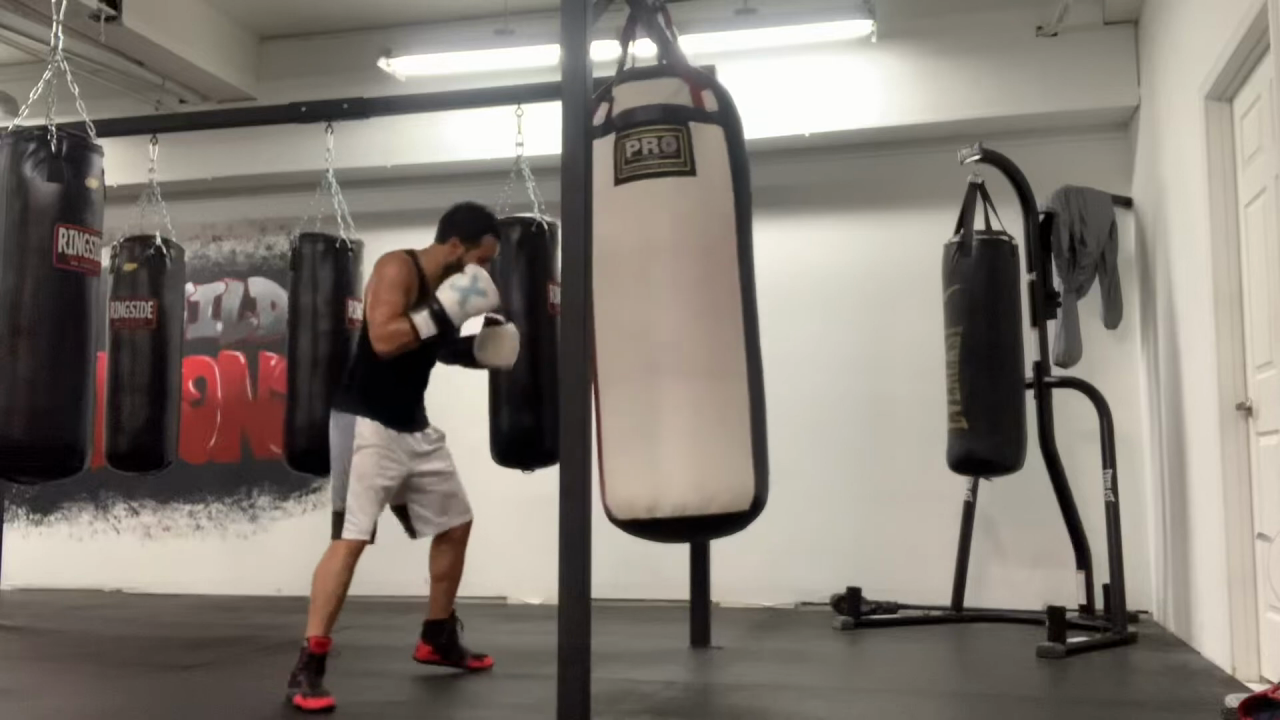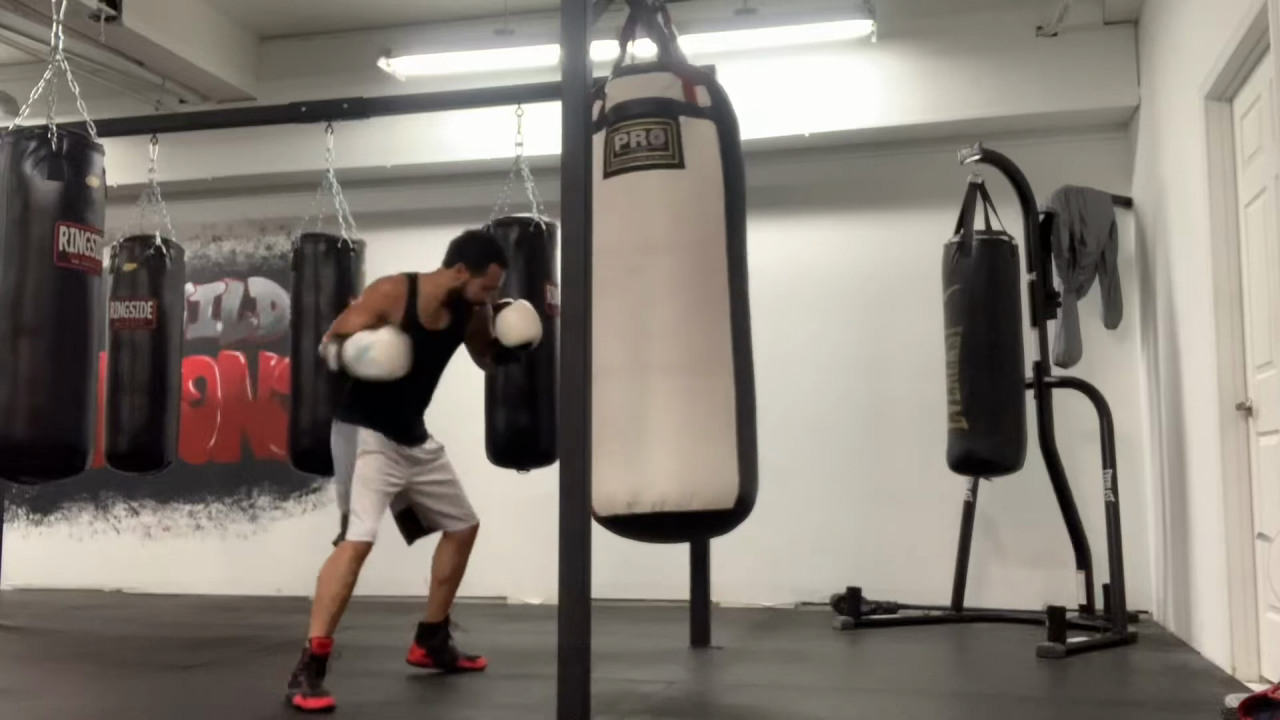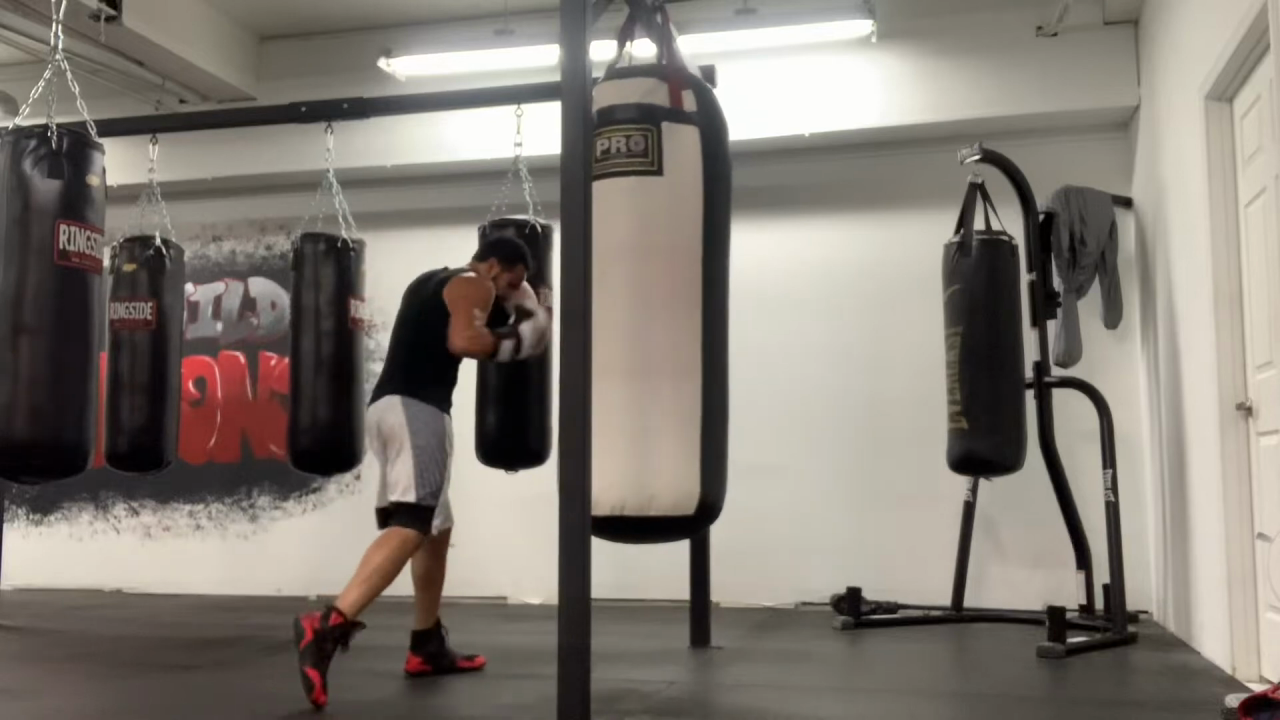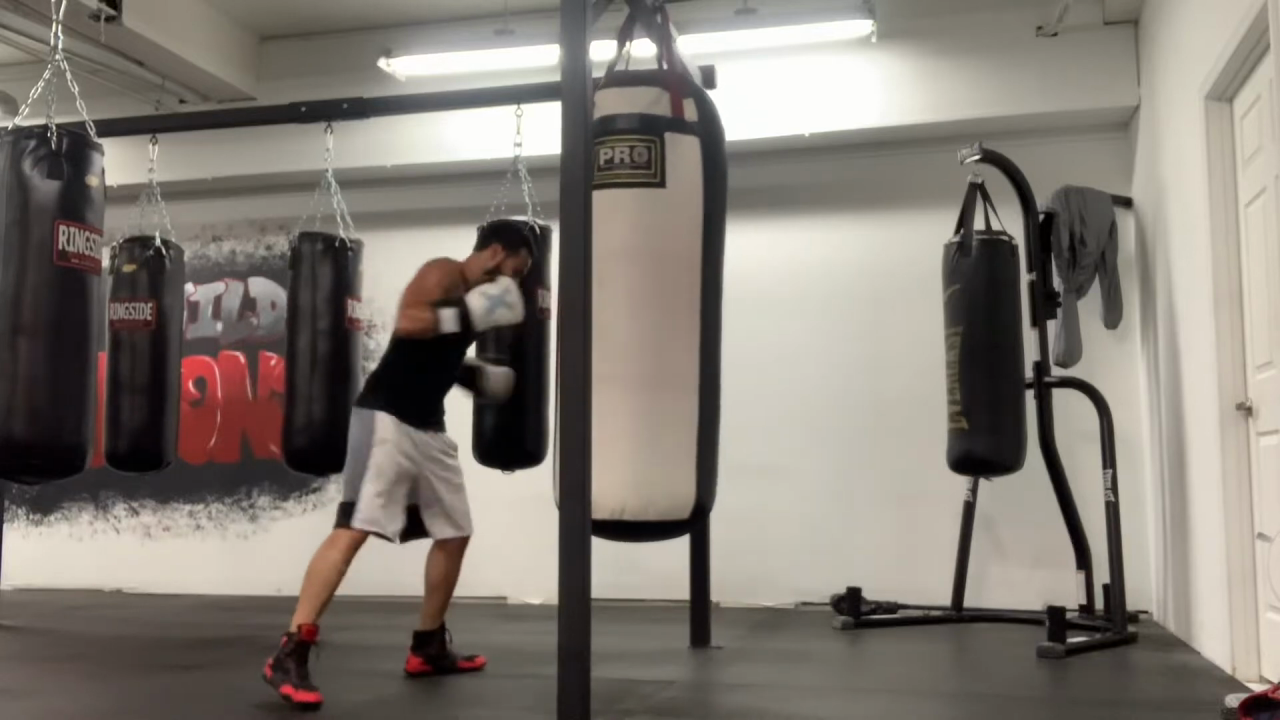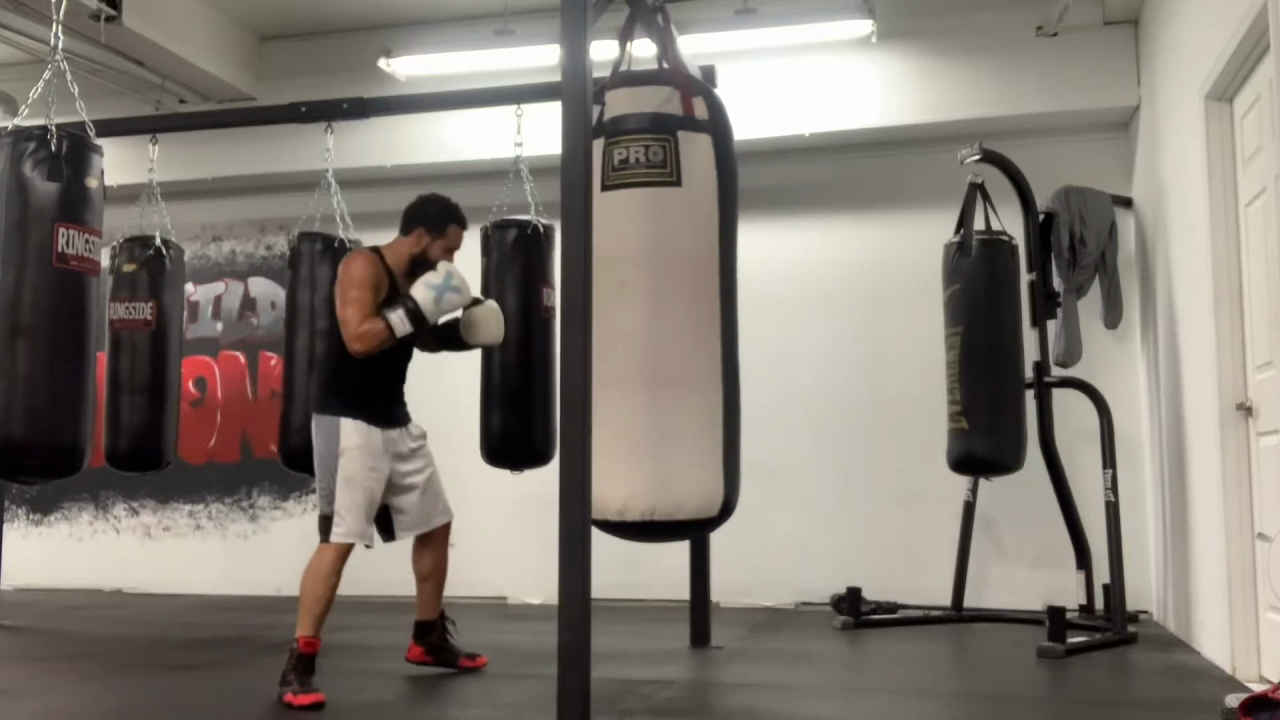
dt=0.4s
person 1, frame 1
left shoulder: (454, 284)
right shoulder: (397, 268)
right elbow: (385, 339)
left wrist: (479, 343)
right wrist: (446, 311)
left hip: (414, 426)
right hip: (365, 422)
left knee: (455, 525)
right knee: (352, 537)
left ankle: (438, 637)
right ankle: (308, 667)
person 1, frame 2
left shoulder: (469, 308)
right shoulder: (392, 292)
left elbow: (489, 359)
right elbow: (331, 338)
left hip: (413, 438)
right hip: (365, 433)
left knee: (462, 526)
right knee: (356, 540)
left ankle: (430, 641)
right ankle: (309, 669)
person 1, frame 3
left shoulder: (434, 282)
right shoulder: (473, 284)
right elbow: (464, 343)
right wrist: (521, 340)
left hip: (390, 407)
right hip: (418, 410)
left knee: (436, 530)
right knee: (411, 526)
left ankle: (427, 646)
right ankle: (326, 628)
person 1, frame 4
left shoulder: (468, 289)
right shoulder: (440, 272)
right elbow: (407, 323)
left wrist: (476, 375)
right wrist: (469, 314)
left hip: (427, 428)
right hip: (386, 417)
left knee: (454, 533)
right knee: (354, 528)
left ankle: (428, 646)
right ankle: (290, 653)
person 1, frame 5
left shoulder: (419, 275)
right shoulder: (362, 266)
right elbow: (359, 340)
left wrist: (462, 329)
right wrist: (421, 307)
left hip: (396, 422)
right hip: (347, 422)
left knee: (436, 526)
right knee: (340, 540)
left ankle: (429, 637)
right ankle: (298, 665)
